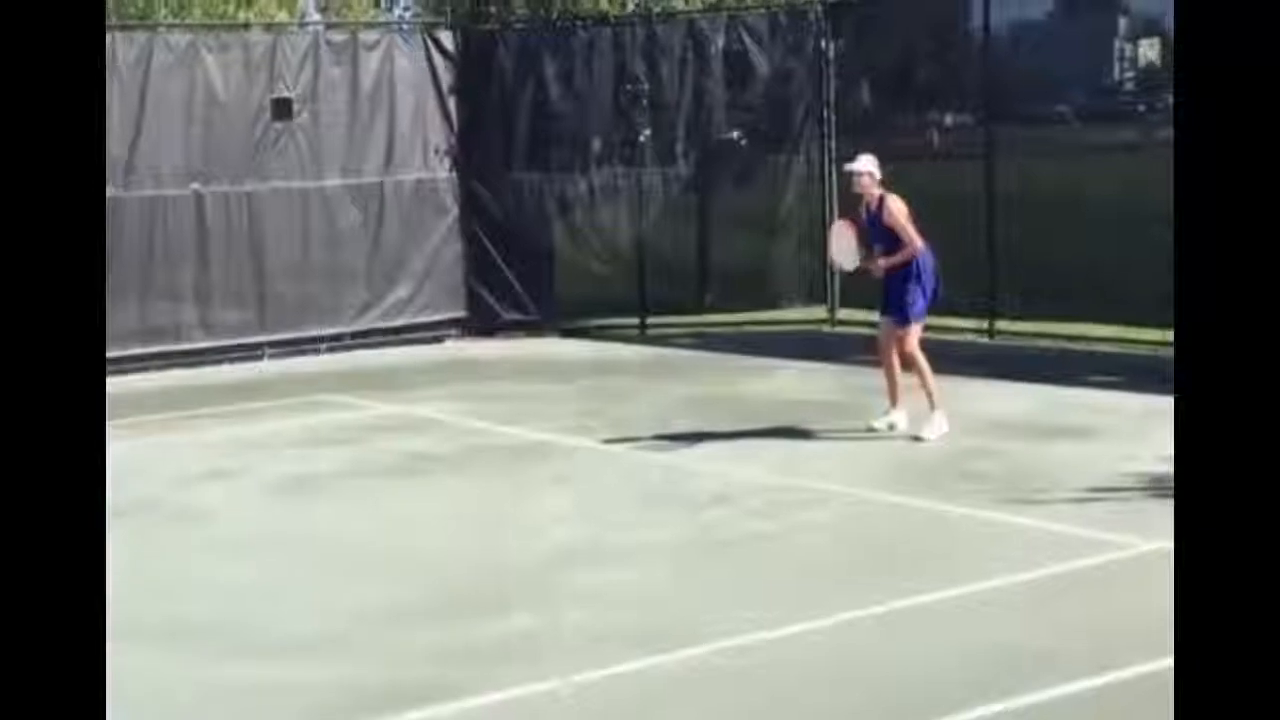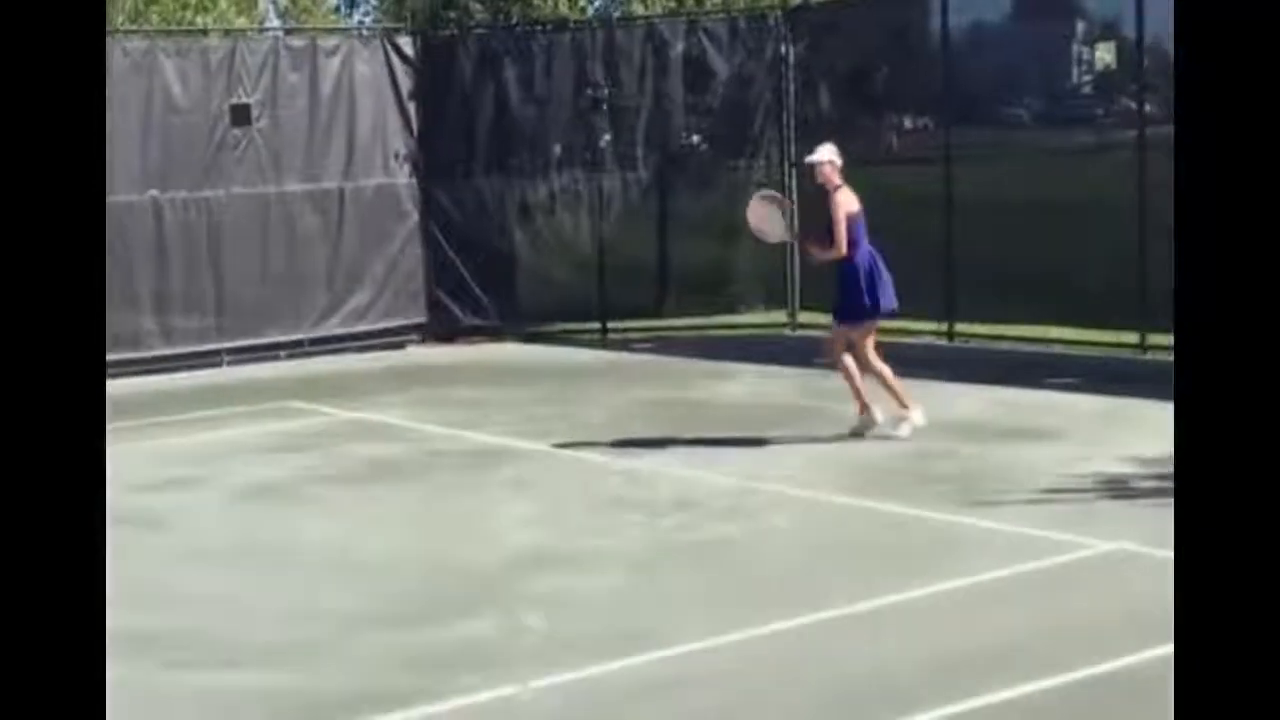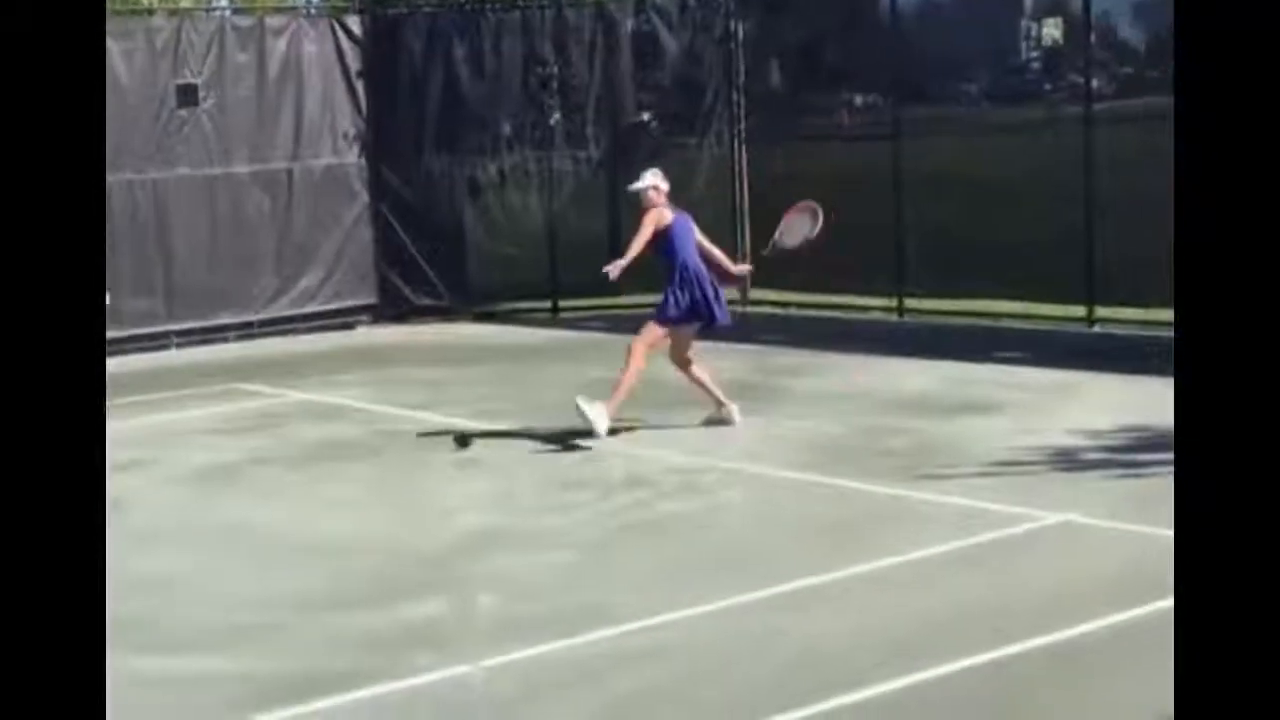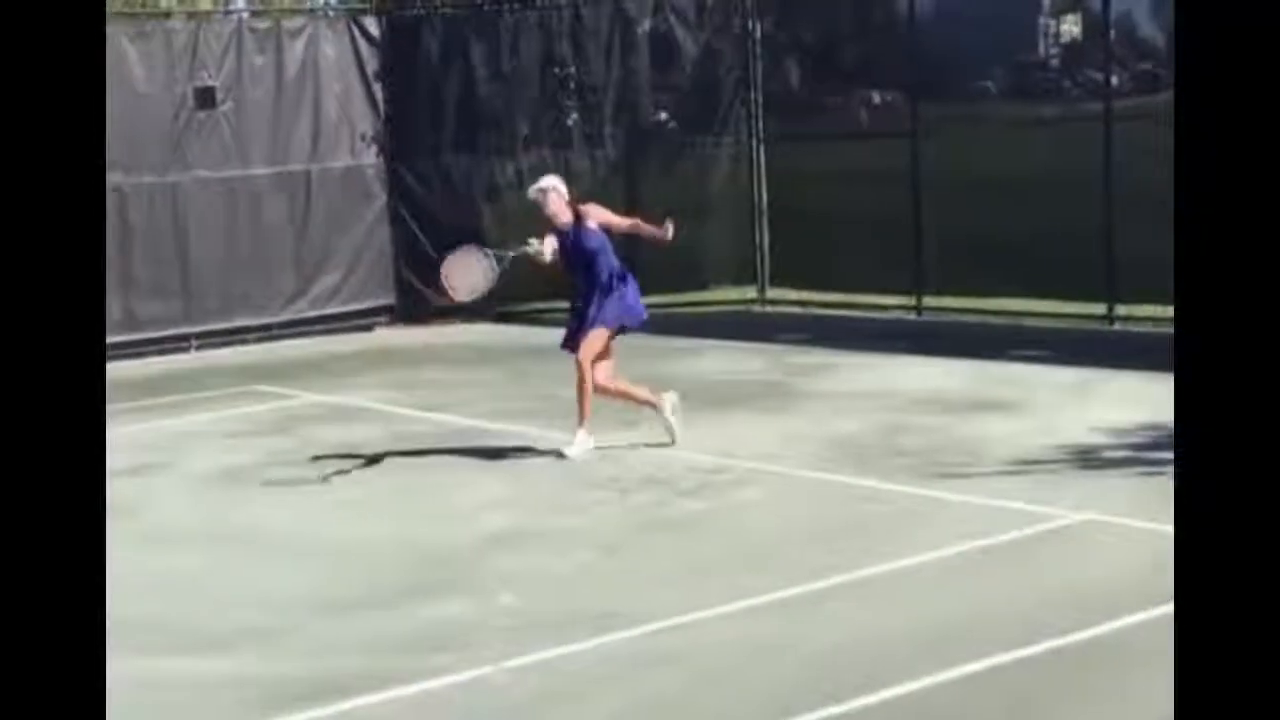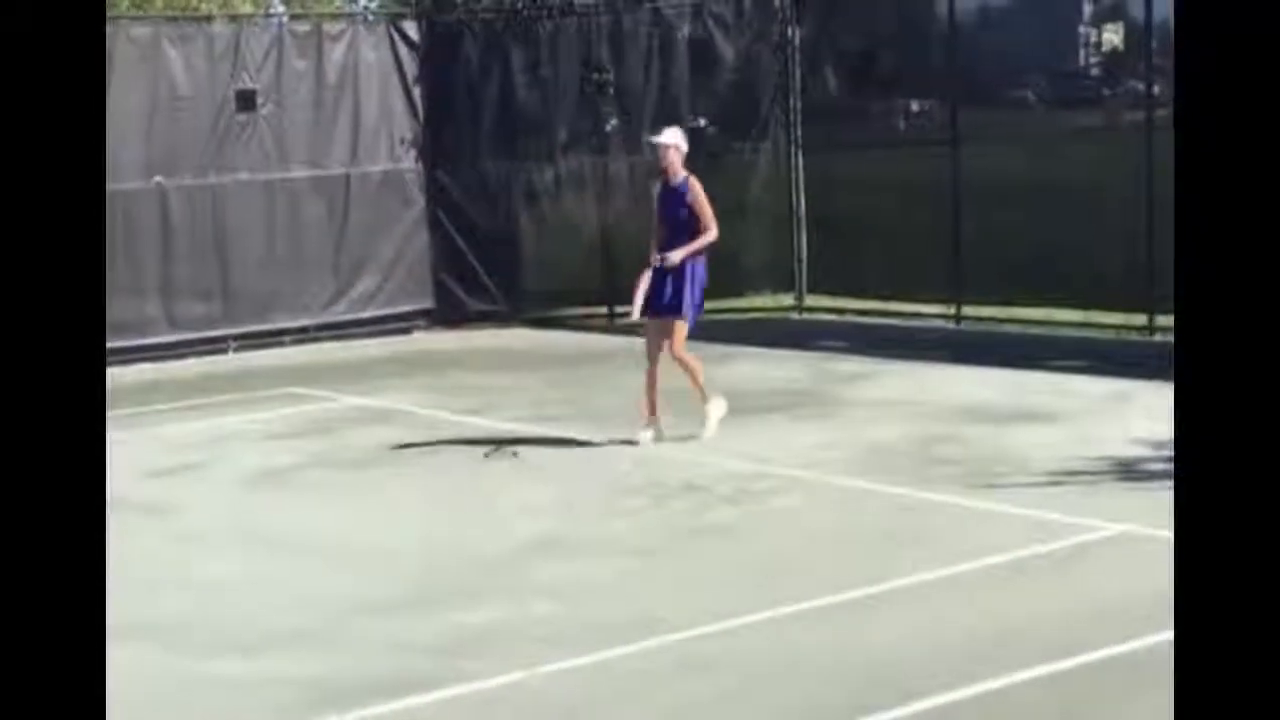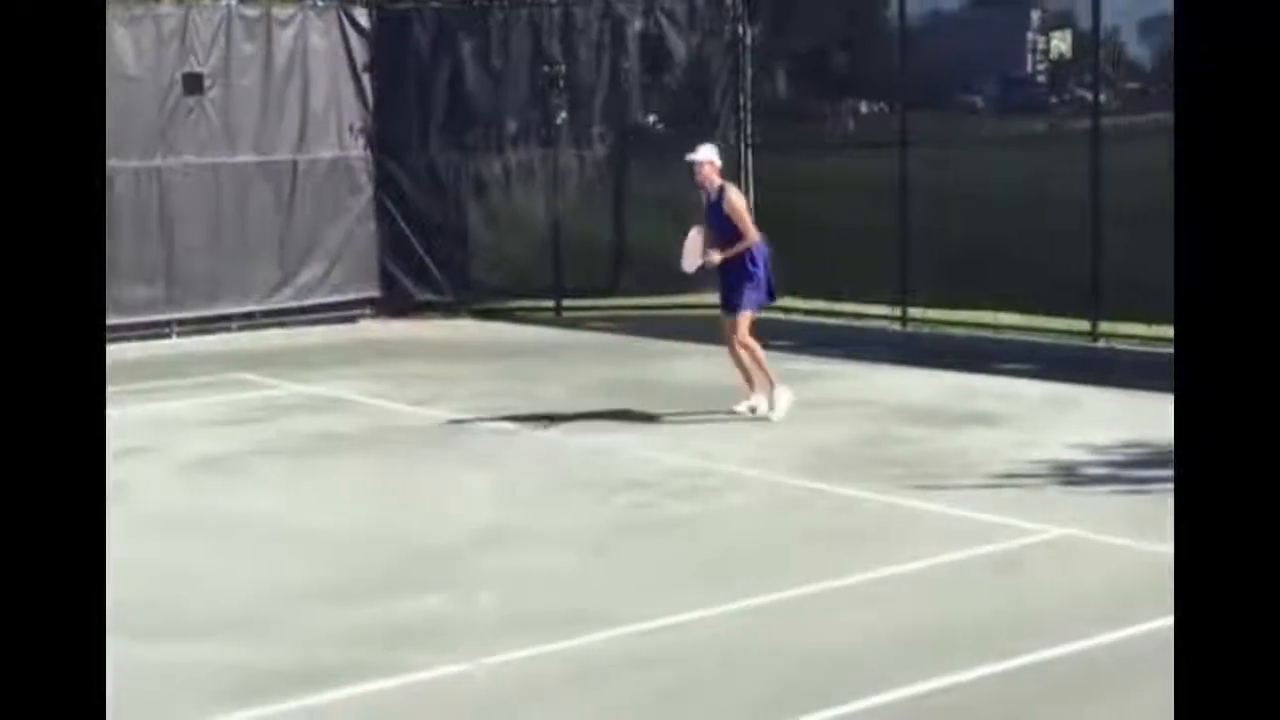
dt=0.7s
person 1, frame 1
left shoulder: (890, 205)
right shoulder: (864, 209)
left elbow: (916, 246)
left wrist: (885, 263)
right wrist: (874, 263)
left hip: (915, 275)
right hip: (895, 278)
left knee: (909, 347)
right knee: (885, 344)
left ankle: (938, 416)
right ankle: (896, 412)
person 1, frame 2
left shoulder: (839, 197)
right shoulder: (839, 195)
left elbow: (841, 250)
left wrist: (819, 254)
right wrist: (820, 249)
left hip: (861, 278)
right hip: (854, 279)
left knee: (864, 354)
right knee: (836, 347)
left ankle: (909, 410)
right ankle: (867, 411)
person 1, frame 3
left shoulder: (656, 213)
right shoulder: (683, 217)
left elbow: (640, 239)
right elbow: (708, 247)
left wrist: (622, 262)
right wrist: (732, 268)
left hip: (684, 292)
right hip: (695, 292)
left knee: (638, 346)
right knee: (679, 357)
left ankle: (605, 412)
right ankle: (725, 408)
person 1, frame 4
left shoulder: (587, 213)
right shoulder: (553, 238)
left elbow: (629, 224)
right elbow: (545, 257)
left wrist: (659, 233)
right wrist: (536, 250)
left hip: (615, 294)
right hip: (590, 302)
left knee: (583, 357)
right knee: (599, 381)
left ankle: (583, 433)
right ankle: (660, 402)
person 1, frame 5
left shoulder: (693, 186)
right shoulder: (660, 186)
left elbow: (713, 232)
left wrist: (682, 253)
right wrist: (654, 252)
left hip: (687, 270)
right hip: (664, 270)
left knee: (676, 349)
right knee: (652, 349)
left ankle: (710, 401)
right ankle: (651, 423)
person 1, frame 6
left shoulder: (730, 196)
right shoulder: (705, 196)
left elbow: (752, 237)
left wrist: (722, 256)
right wrist: (709, 252)
left hip: (750, 265)
right hip: (731, 268)
left knee: (741, 336)
right knee: (730, 336)
left ankle: (778, 390)
right ankle: (758, 396)
